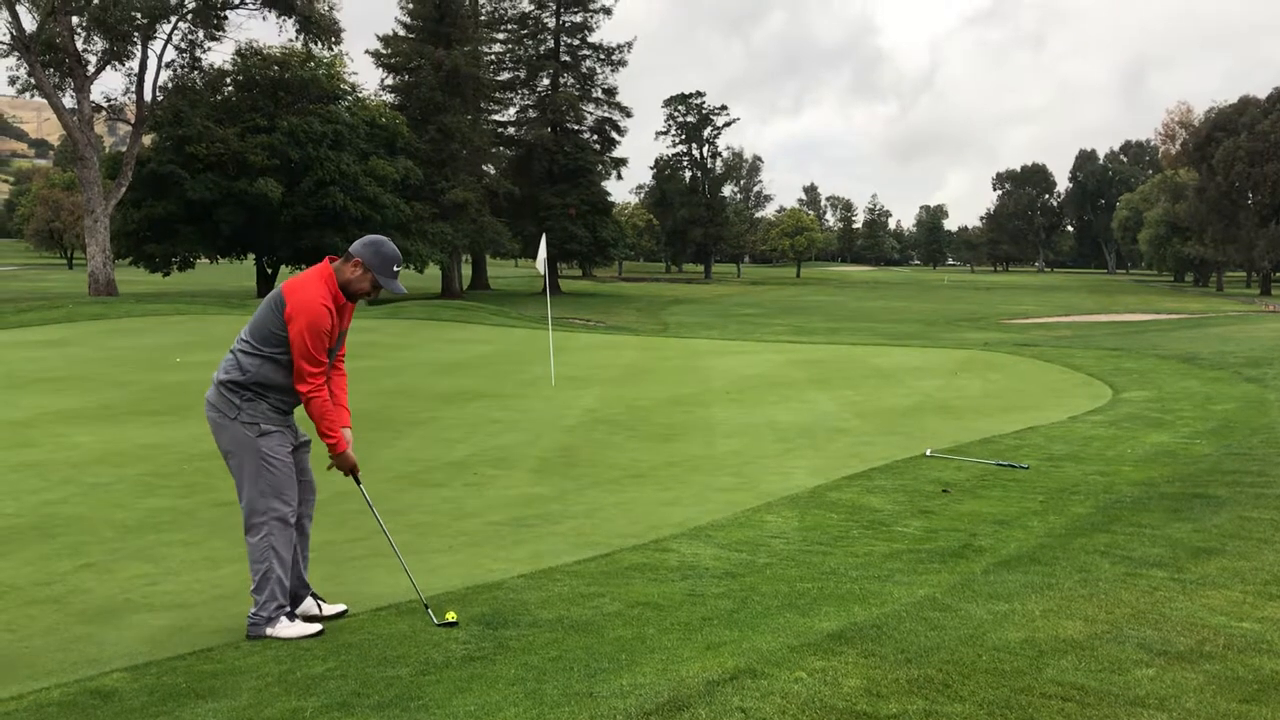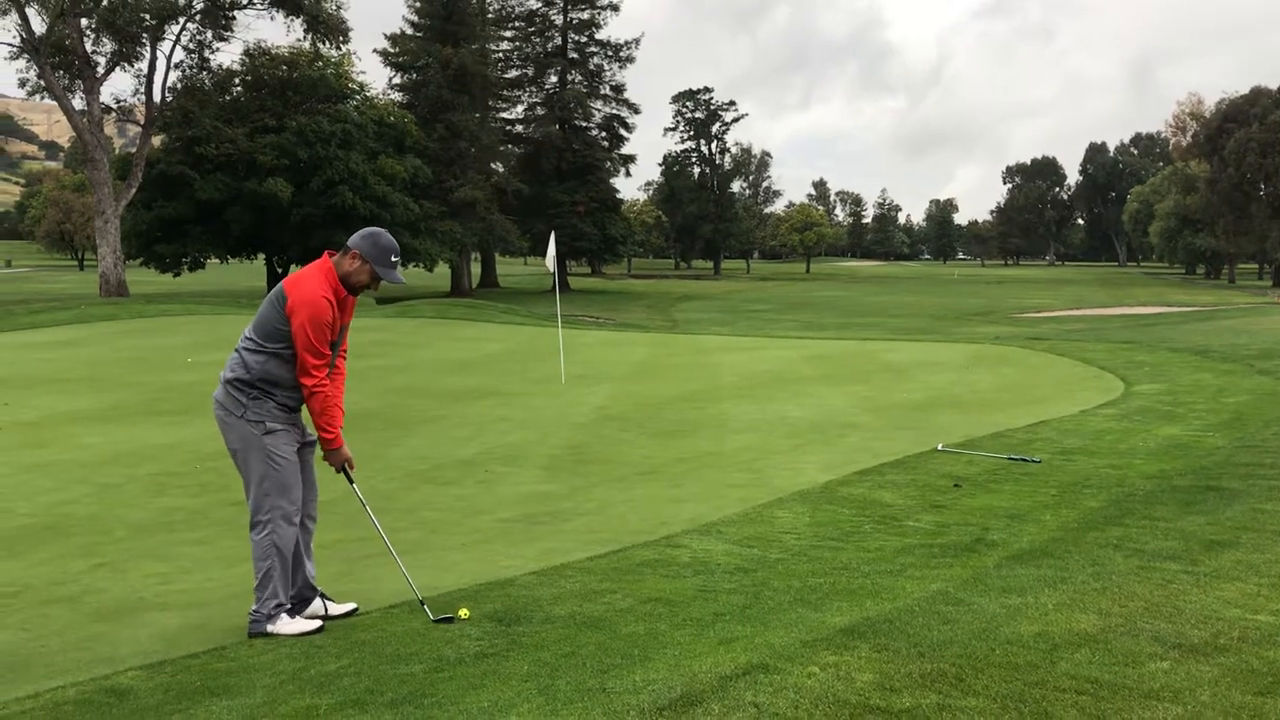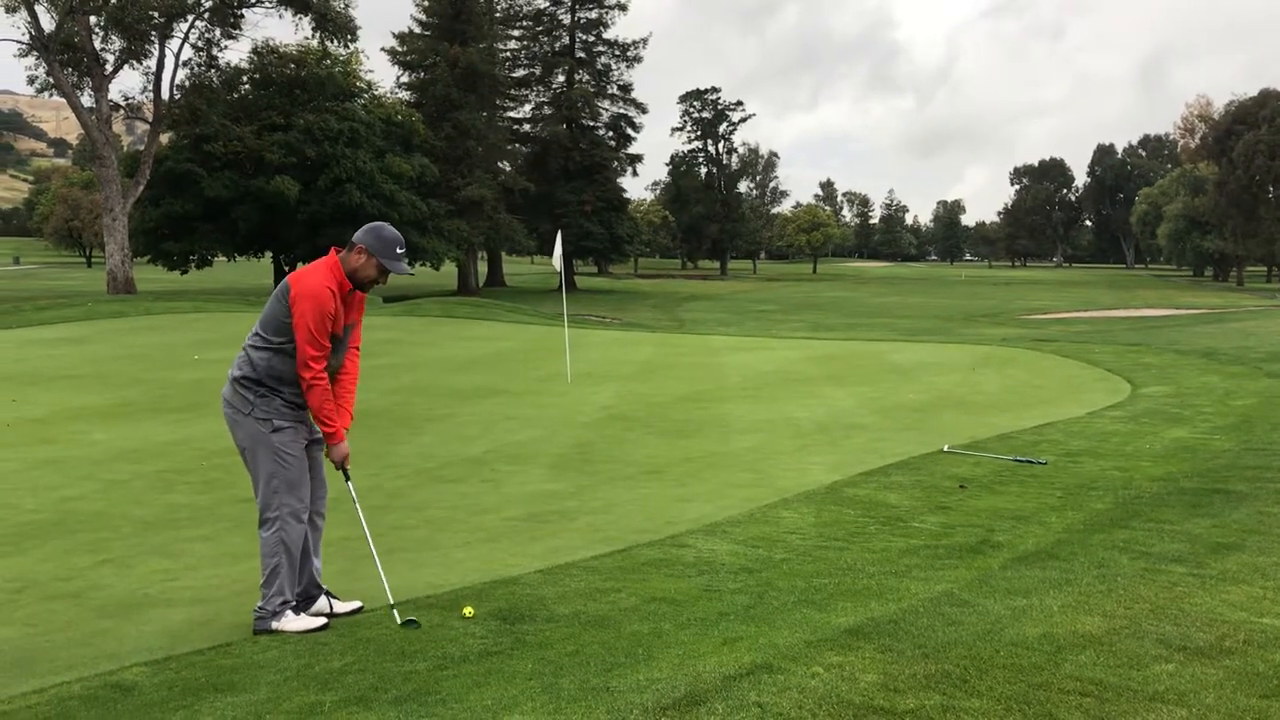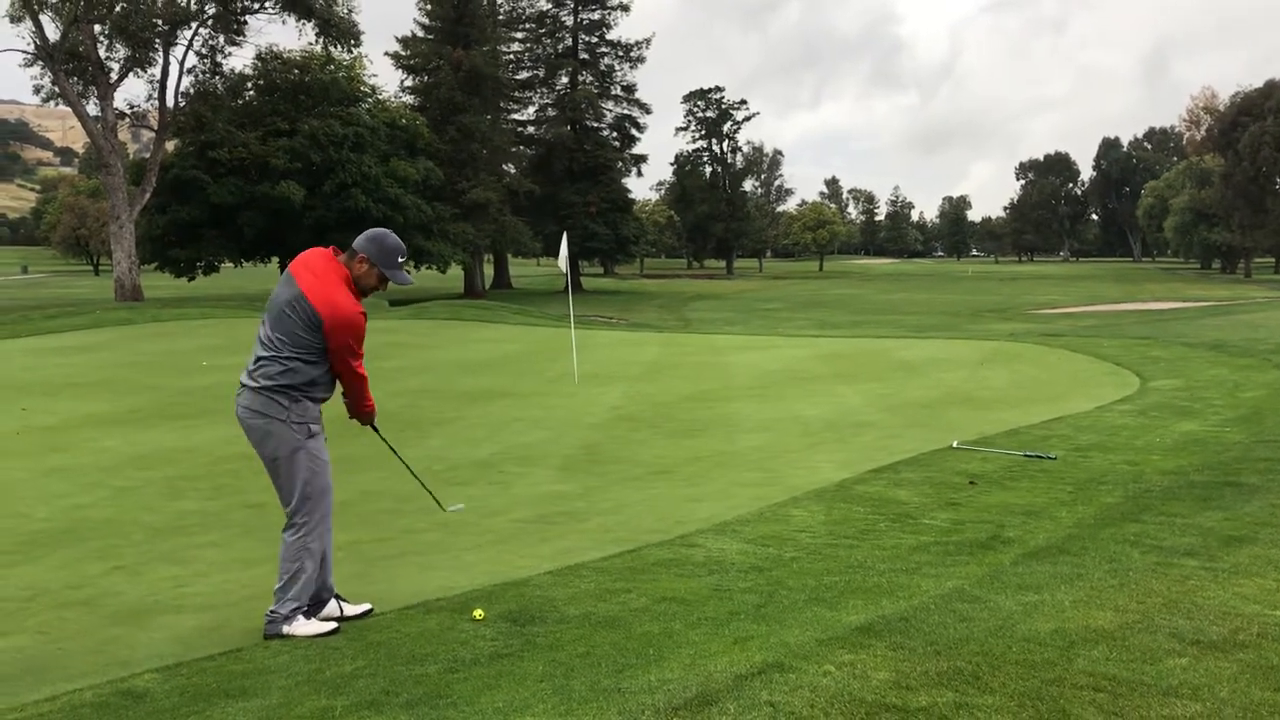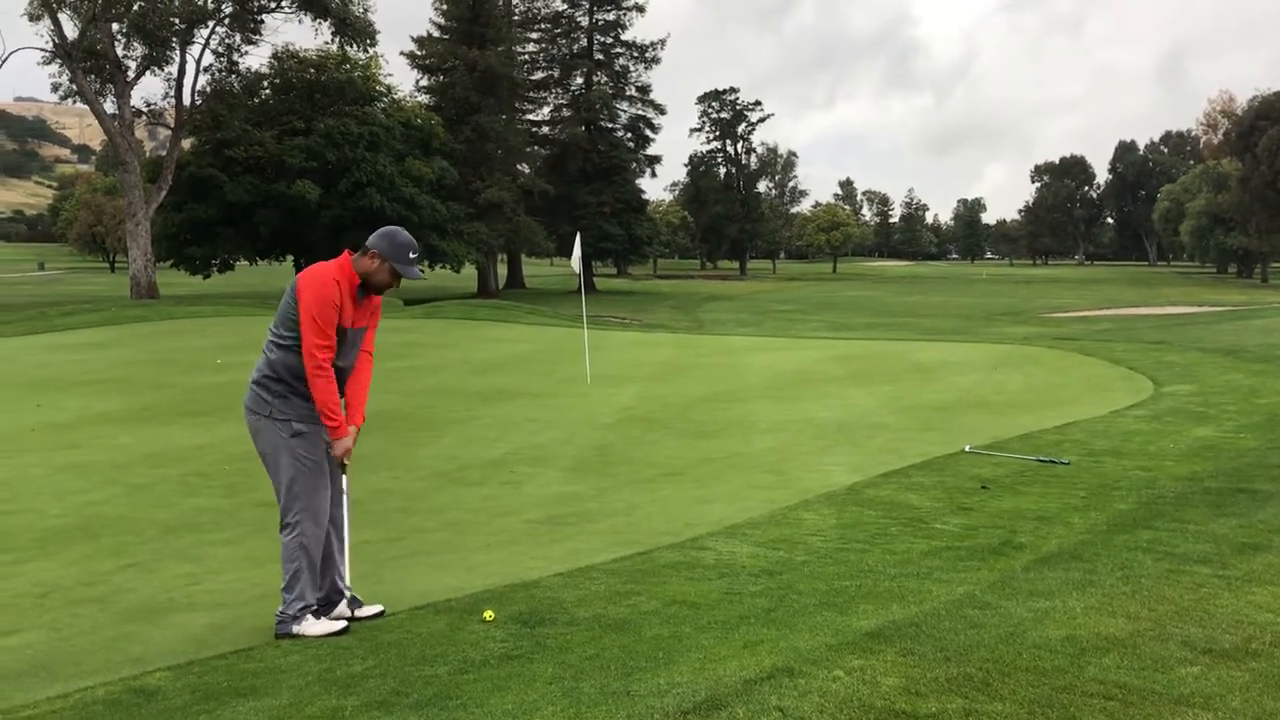
dt=1s
person 1, frame 1
left shoulder: (342, 294)
right shoulder: (312, 301)
left elbow: (335, 363)
right elbow: (310, 385)
left wrist: (343, 425)
right wrist: (337, 446)
left hip: (271, 407)
right hip: (244, 407)
left knee: (300, 500)
right knee: (272, 509)
left ankle: (294, 596)
right ankle: (267, 615)
person 1, frame 2
left shoulder: (344, 290)
right shoulder: (313, 296)
left elbow: (336, 360)
right elbow: (314, 378)
left wrist: (335, 426)
right wrist: (333, 442)
left hip: (281, 406)
right hip: (252, 406)
left knee: (302, 505)
right knee: (277, 508)
left ankle: (302, 597)
right ankle: (269, 613)
person 1, frame 3
left shoulder: (355, 294)
right shoulder: (316, 287)
left elbow: (347, 360)
right elbow: (311, 369)
left wrist: (343, 426)
right wrist: (333, 432)
left hip: (294, 405)
right hip: (261, 404)
left knee: (312, 502)
right knee: (285, 506)
left ankle: (308, 595)
right ankle: (274, 610)
person 1, frame 4
left shoulder: (312, 259)
right shoulder: (344, 309)
right elbow: (350, 369)
left wrist: (354, 399)
right wrist: (365, 408)
left hip: (260, 401)
right hip: (284, 412)
left knee: (312, 508)
right knee: (310, 512)
left ankle: (318, 598)
right ankle: (285, 614)
person 1, frame 5
left shoulder: (370, 299)
right shoulder: (324, 284)
left elbow: (360, 362)
right elbow: (318, 362)
left wrist: (348, 425)
right wrist: (337, 428)
left hip: (314, 409)
right hip: (281, 410)
left knee: (331, 507)
right knee: (306, 510)
left ankle: (329, 599)
right ankle: (295, 613)
